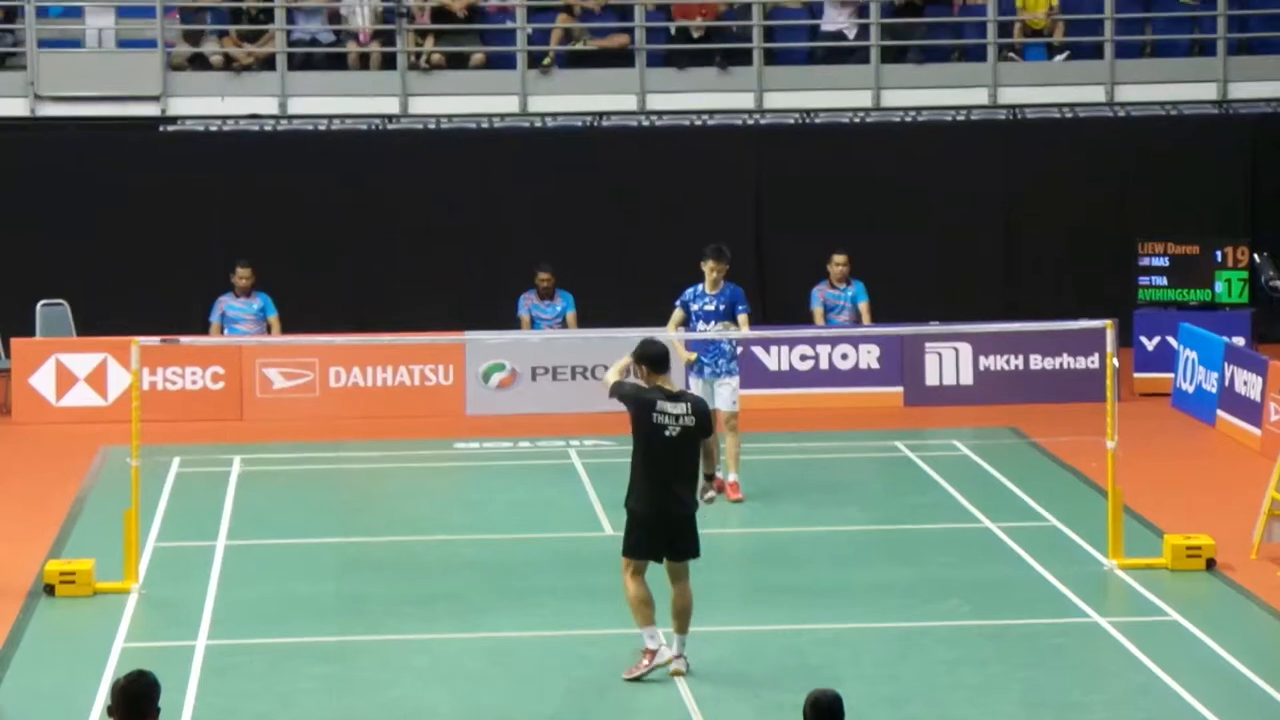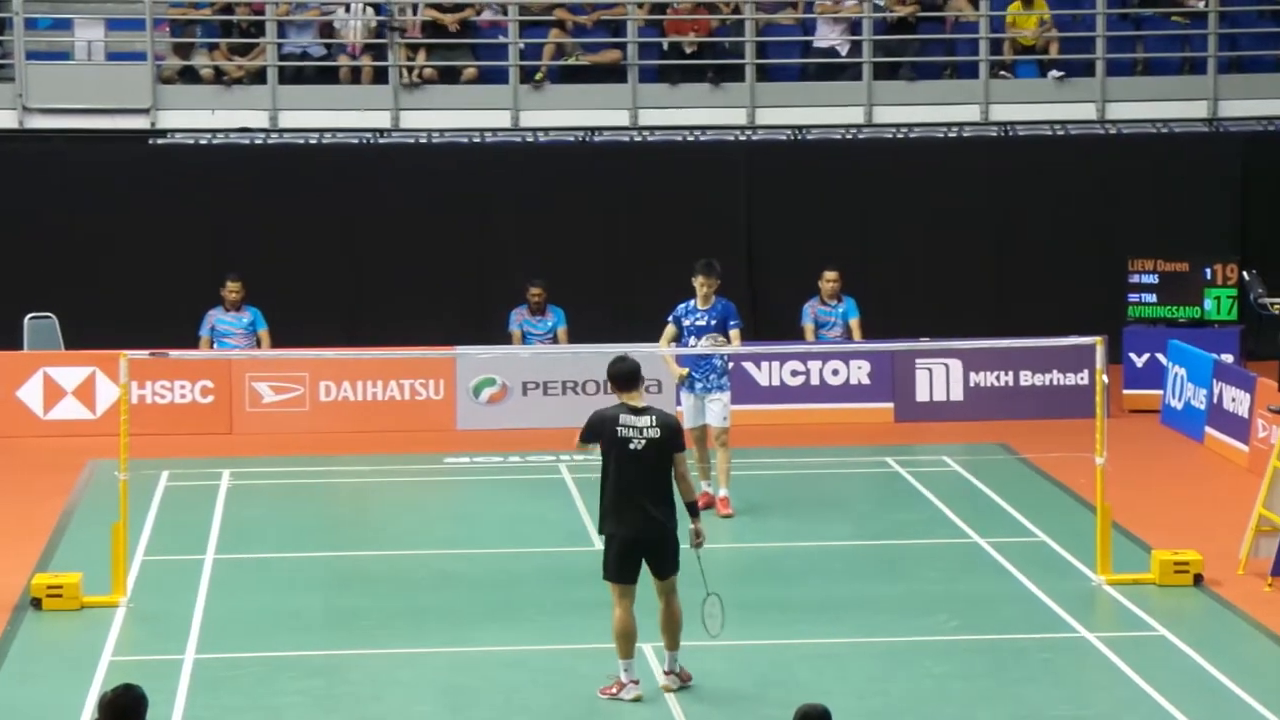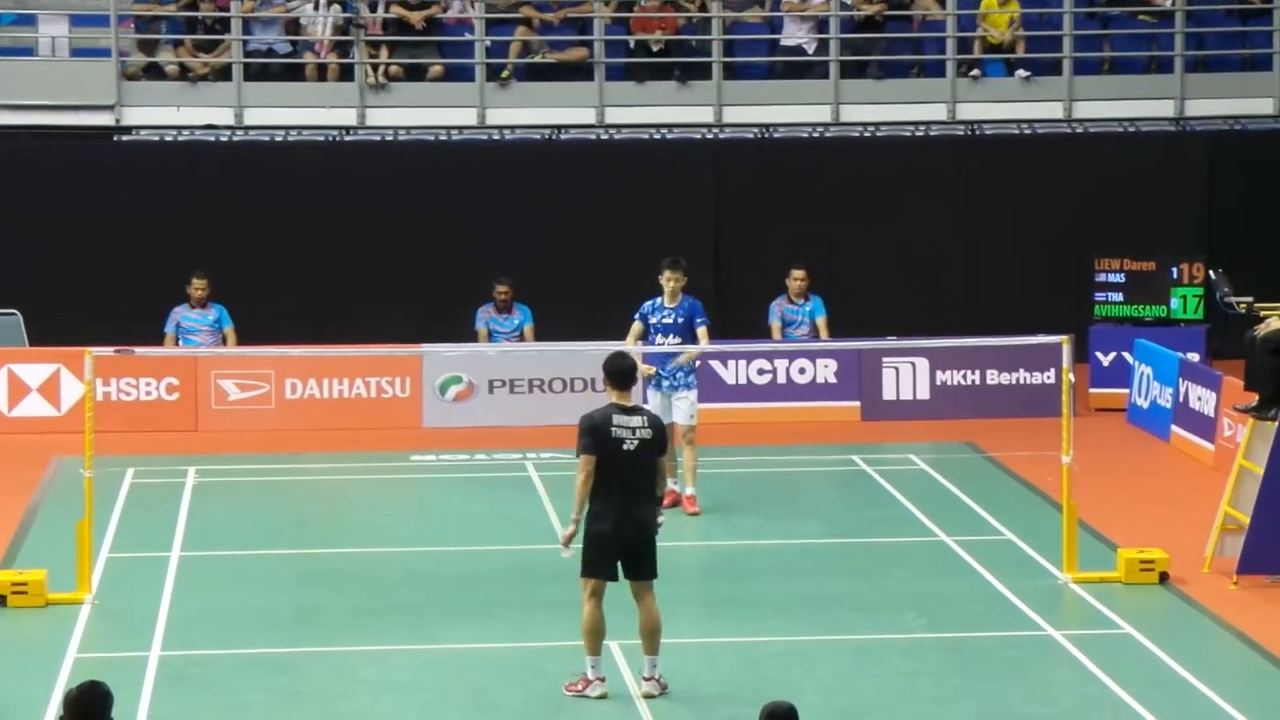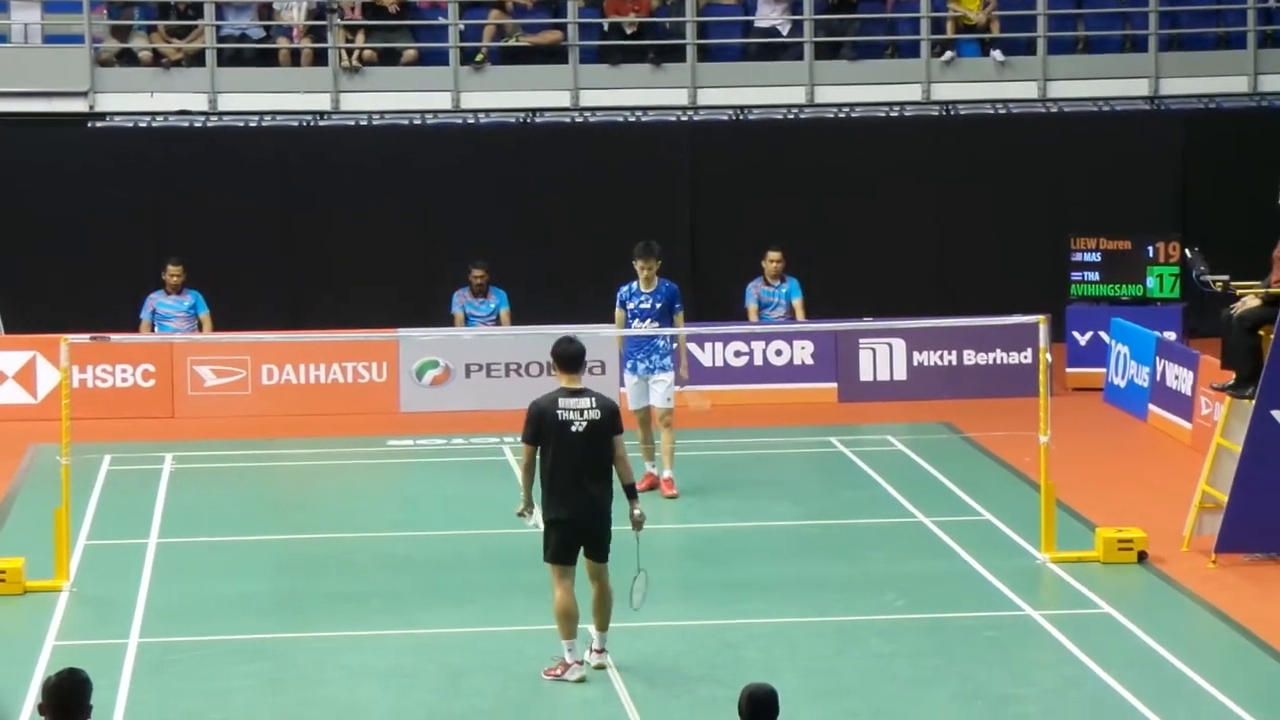
dt=0.7s
person 1, frame 1
left shoulder: (640, 398)
right shoulder: (697, 405)
left elbow: (611, 376)
right elbow: (708, 451)
left wrist: (631, 359)
left hip: (645, 507)
right hip: (683, 508)
left knee: (633, 574)
right knee: (680, 578)
left ankle: (654, 647)
right ankle: (679, 655)
person 1, frame 2
left shoulder: (602, 419)
right shoulder: (668, 422)
left elbow: (580, 443)
right elbow: (681, 475)
right wrist: (695, 518)
left hip: (621, 528)
right hip: (661, 526)
left knee: (623, 602)
right knee: (668, 595)
left ankle: (628, 681)
right ankle: (671, 670)
person 1, frame 3
left shoulder: (593, 421)
right shoulder: (654, 423)
left elbow: (586, 472)
right elbow: (661, 474)
left wrist: (575, 520)
right wrist: (656, 507)
left hip: (603, 525)
right hip: (642, 525)
left knee: (592, 597)
right knee: (646, 598)
left ankle: (593, 678)
right ankle: (651, 677)
person 1, frame 4
left shoulder: (541, 407)
right shoulder: (606, 405)
left elbow: (528, 461)
right elbow: (620, 458)
left wrist: (526, 498)
right wrist: (633, 500)
left hip: (560, 509)
right hip: (598, 507)
left knee: (562, 582)
right knee: (599, 576)
left ankle: (571, 661)
right ankle: (599, 649)
person 2, frame 1
left shoulder: (735, 293)
right shoulder: (690, 294)
left elbow: (745, 327)
right elbow: (672, 326)
left wrist: (739, 333)
right wrist: (682, 351)
left hip: (726, 368)
right hip: (699, 368)
left knee: (730, 422)
left ankle: (732, 480)
right ankle: (714, 477)
person 2, frame 2
left shoulder: (726, 308)
right shoulder: (682, 310)
left elbow: (737, 343)
right elbow: (664, 342)
left wrist: (726, 346)
right wrist: (674, 367)
left hip: (717, 383)
right hip: (689, 383)
left knee: (720, 438)
right knee: (697, 439)
left ankle: (723, 495)
right ankle: (705, 491)
person 2, frame 3
left shoulder: (693, 306)
right shoulder: (649, 307)
left elbow: (705, 341)
right elbow: (631, 339)
left wrist: (695, 352)
right wrist: (639, 365)
left hip: (684, 381)
right hip: (657, 381)
left knee: (687, 436)
right knee: (664, 437)
left ankle: (689, 493)
right ankle: (672, 489)
person 2, frame 4
left shoulder: (670, 290)
right shoulder: (625, 292)
left elbow: (679, 329)
left wrist: (684, 364)
right wrist: (624, 359)
left hip: (661, 365)
right hip: (633, 366)
left knee: (665, 419)
right knee: (641, 420)
left ankle: (667, 476)
right ankle: (650, 472)
